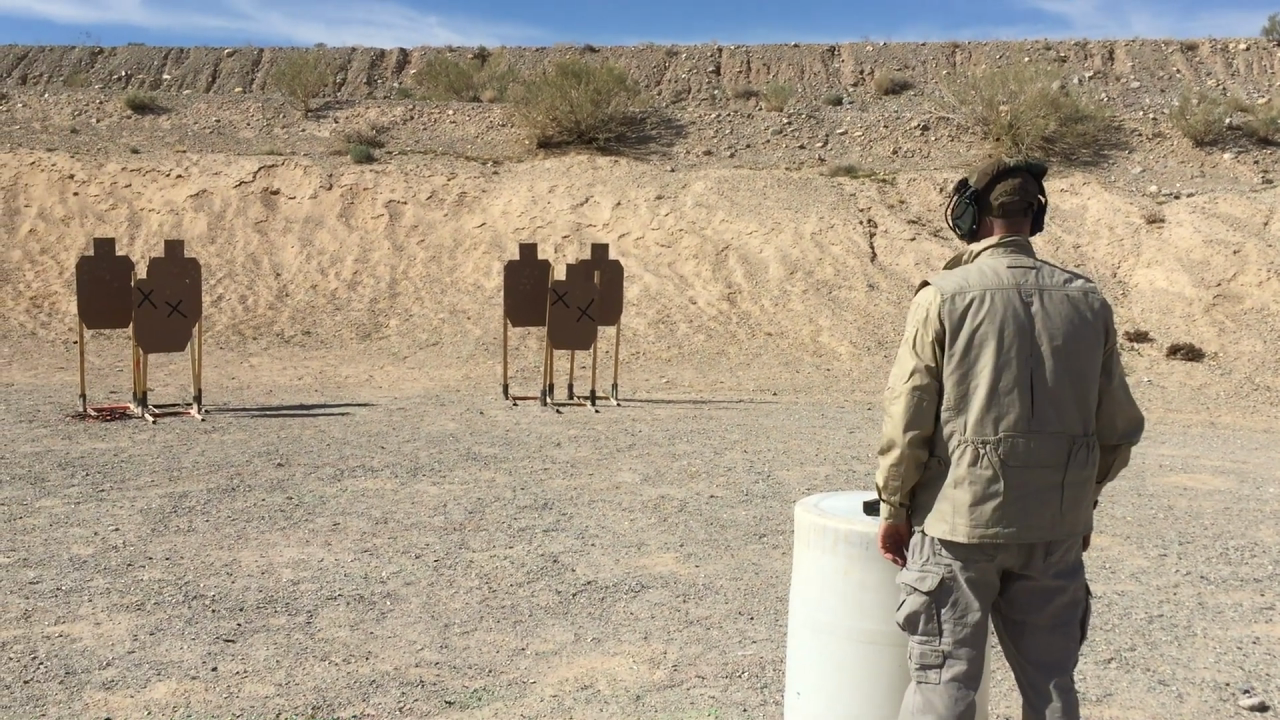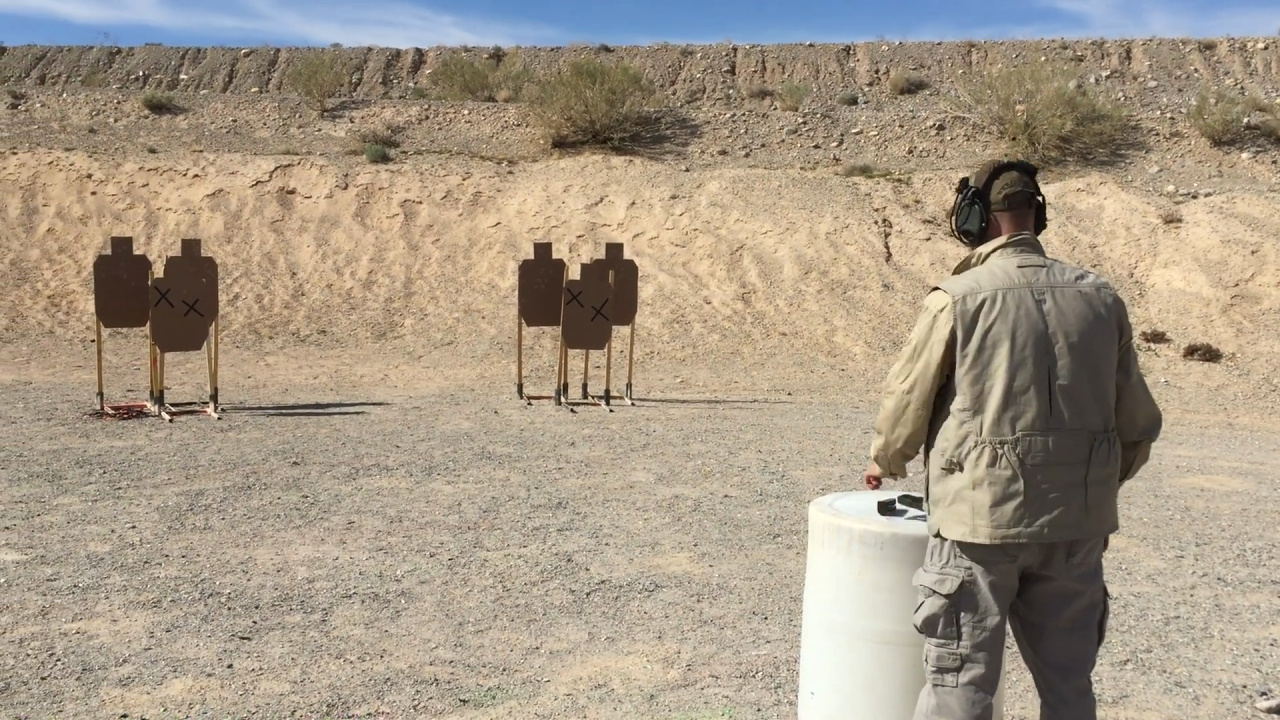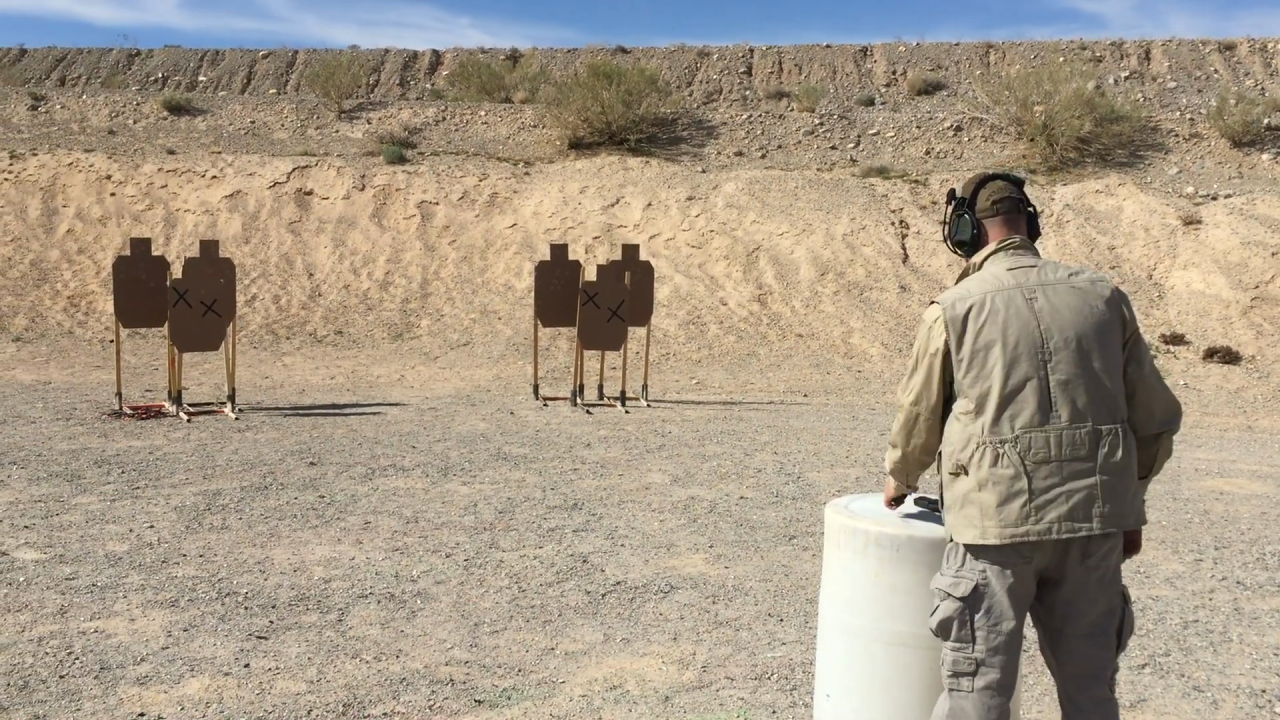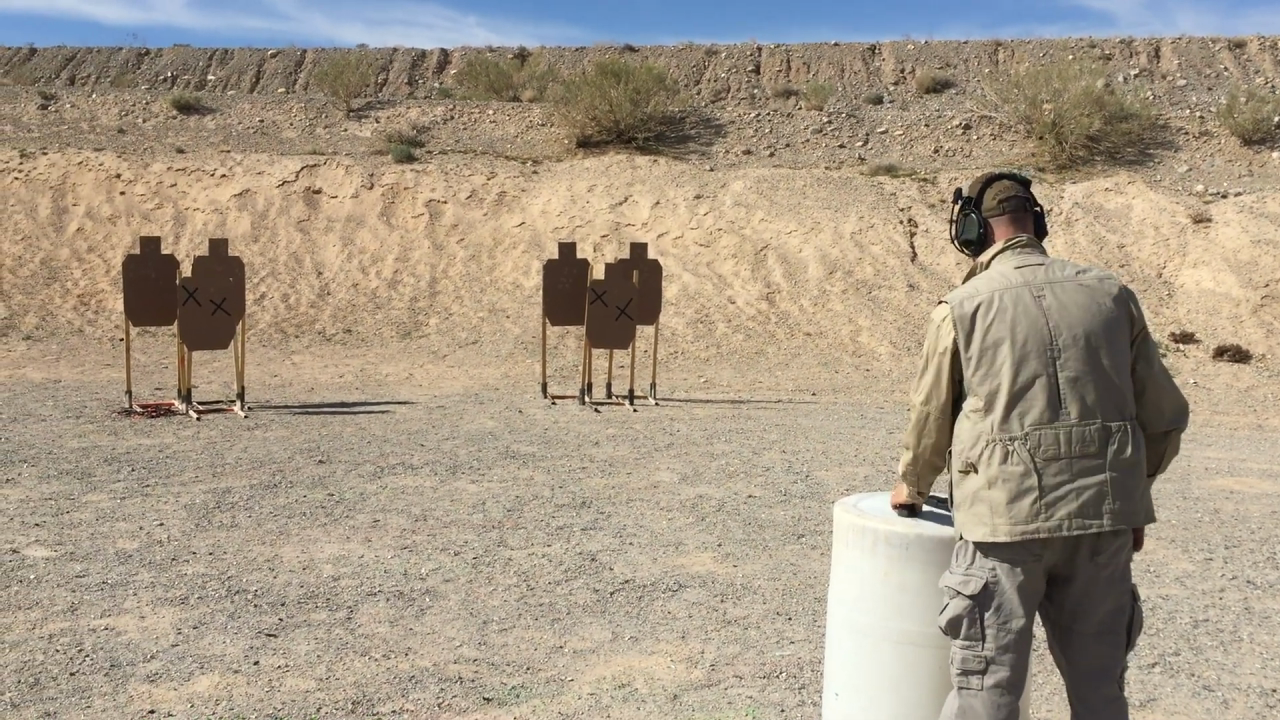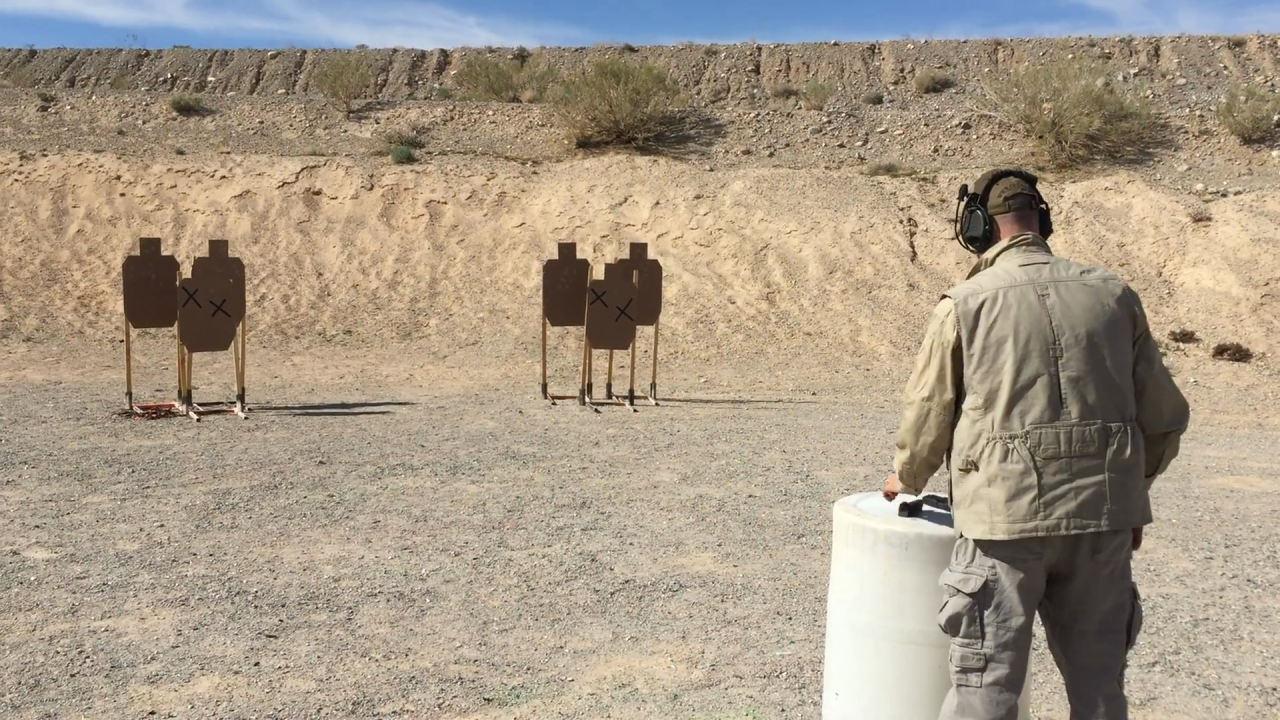
dt=0.5s
person 1, frame 1
left shoulder: (944, 296)
right shoulder: (1087, 301)
left elbow: (908, 417)
right elbow: (1117, 425)
left wrist: (893, 507)
right wrist: (1082, 500)
left hip: (961, 519)
right hip: (1054, 524)
person 1, frame 2
left shoulder: (956, 300)
right shoulder: (1100, 299)
left elbow: (907, 405)
right elbow: (1137, 423)
left wrist: (885, 462)
left hip: (981, 517)
right hip: (1074, 522)
person 1, frame 3
left shoulder: (952, 309)
right shoulder: (1102, 296)
left elbow: (917, 418)
right elbow: (1156, 419)
left wrist: (898, 479)
right wrist: (1128, 502)
left hip: (996, 520)
right hip: (1095, 517)
person 1, frame 4
left shoulder: (961, 308)
right shoulder: (1111, 294)
left elbow: (930, 418)
right elbow: (1163, 416)
left wrist: (911, 486)
right wrist: (1129, 494)
left hip: (1006, 517)
right hip: (1103, 516)
person 1, frame 5
left shoulder: (963, 305)
right shoulder: (1113, 294)
left elbow: (928, 417)
right elbow: (1164, 416)
left wrist: (905, 478)
right wrist: (1126, 490)
left hip: (1006, 515)
right hip: (1101, 517)
